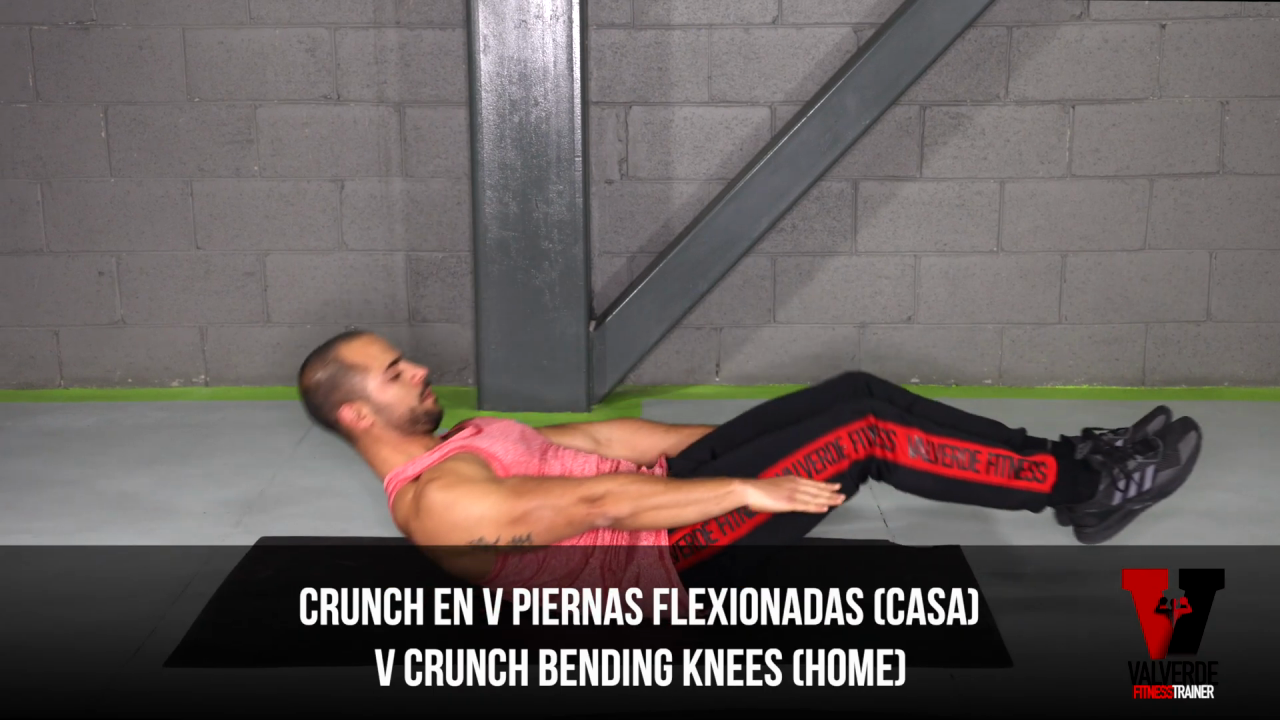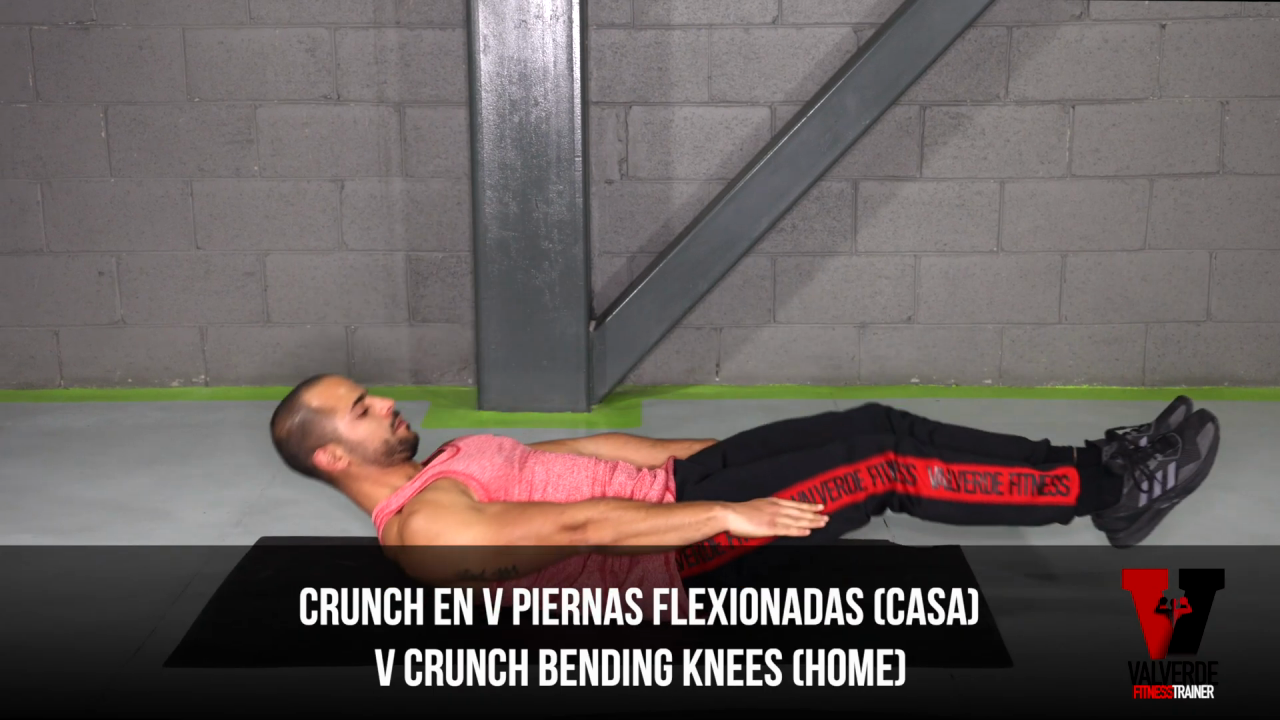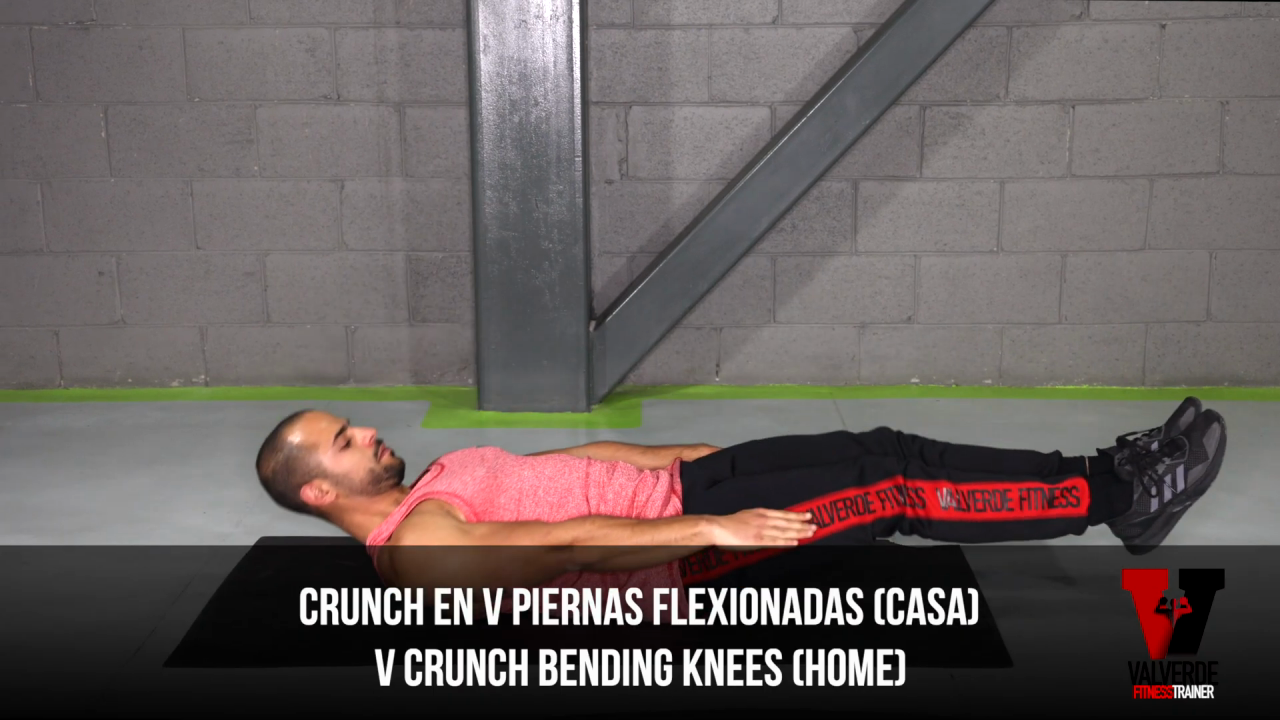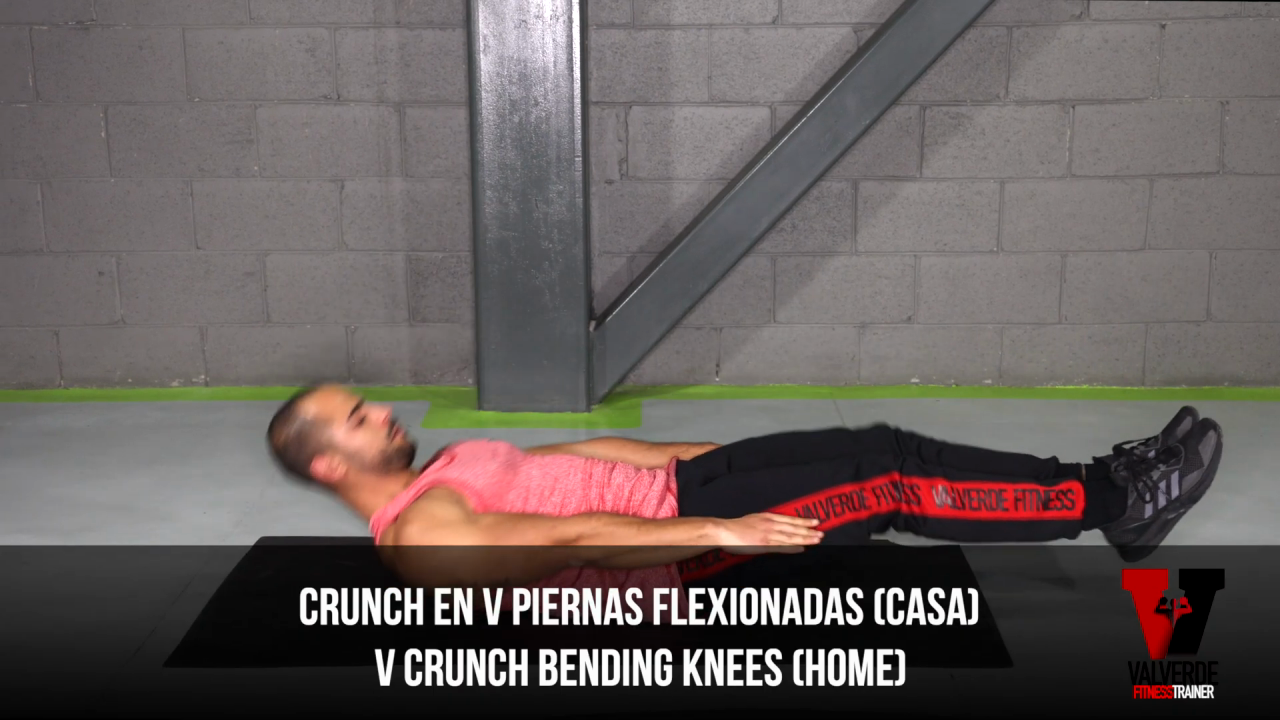
dt=0.3s
person 1, frame 1
left shoulder: (455, 448)
right shoulder: (438, 503)
left elbow: (595, 438)
right elbow: (597, 507)
left wrist: (729, 441)
right wrist: (747, 489)
left hip: (667, 492)
right hip: (673, 554)
left knee: (854, 395)
right knee: (863, 433)
left ankle: (1070, 465)
right ankle: (1083, 488)
person 1, frame 2
left shoulder: (439, 470)
right shoulder: (425, 529)
left elbow: (582, 450)
right elbow: (579, 530)
left wrist: (708, 457)
right wrist: (729, 511)
left hip: (672, 487)
right hip: (674, 556)
left knee: (872, 426)
right knee: (882, 468)
left ankle: (1091, 470)
right ankle: (1105, 494)
person 1, frame 3
left shoulder: (438, 484)
right shoulder: (416, 550)
left elbow: (575, 459)
right elbow: (568, 545)
left wrist: (687, 455)
right wrist: (711, 529)
left hip: (677, 483)
right hip: (674, 548)
left knee: (880, 452)
right knee: (892, 494)
left ankle: (1108, 476)
right ankle: (1119, 500)
person 1, frame 4
left shoulder: (439, 475)
right shoulder: (422, 534)
left elbow: (581, 455)
right elbow: (570, 541)
left wrist: (693, 458)
right wrist: (715, 532)
left hip: (676, 486)
right hip: (672, 549)
left knee: (874, 447)
right knee: (885, 489)
left ankle: (1103, 486)
right ankle: (1112, 507)
